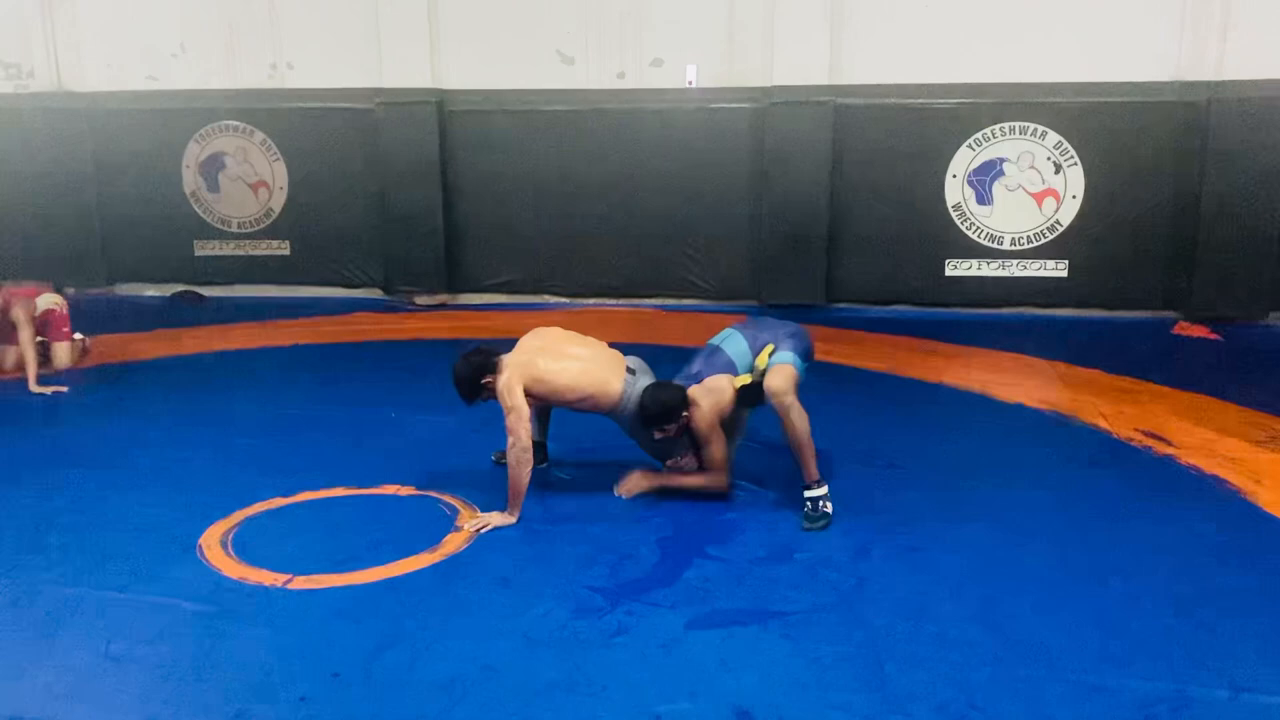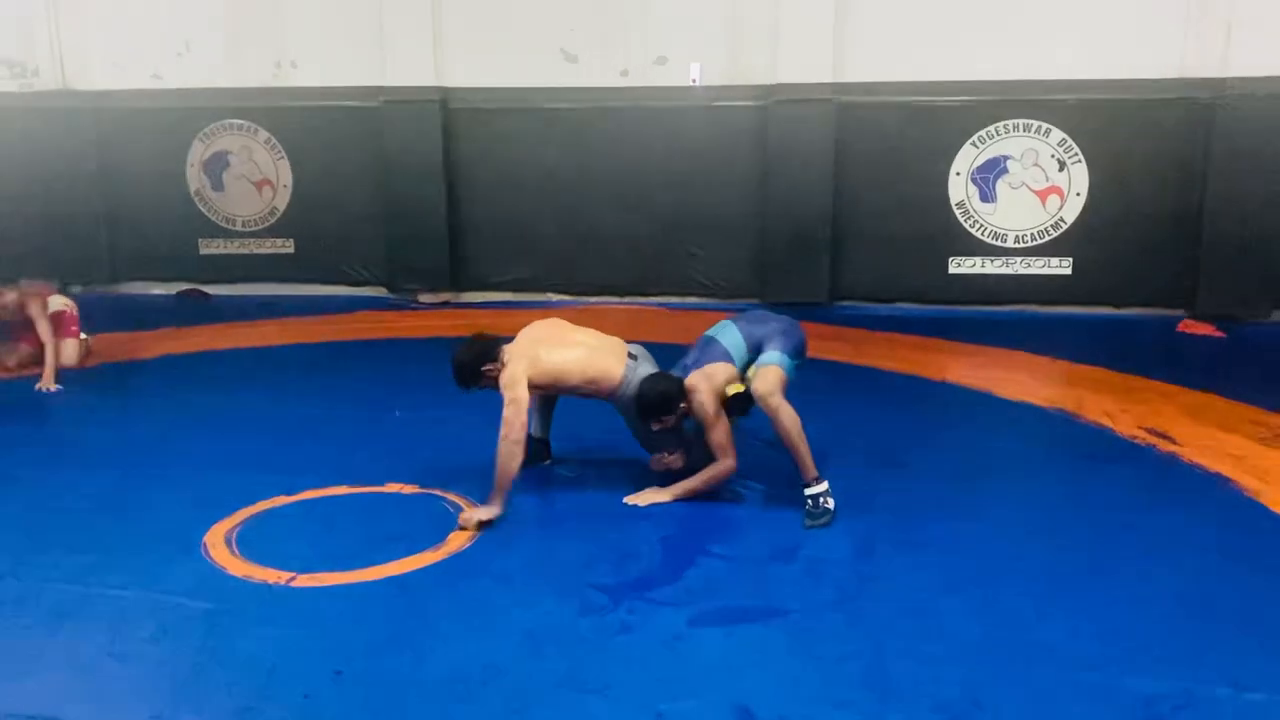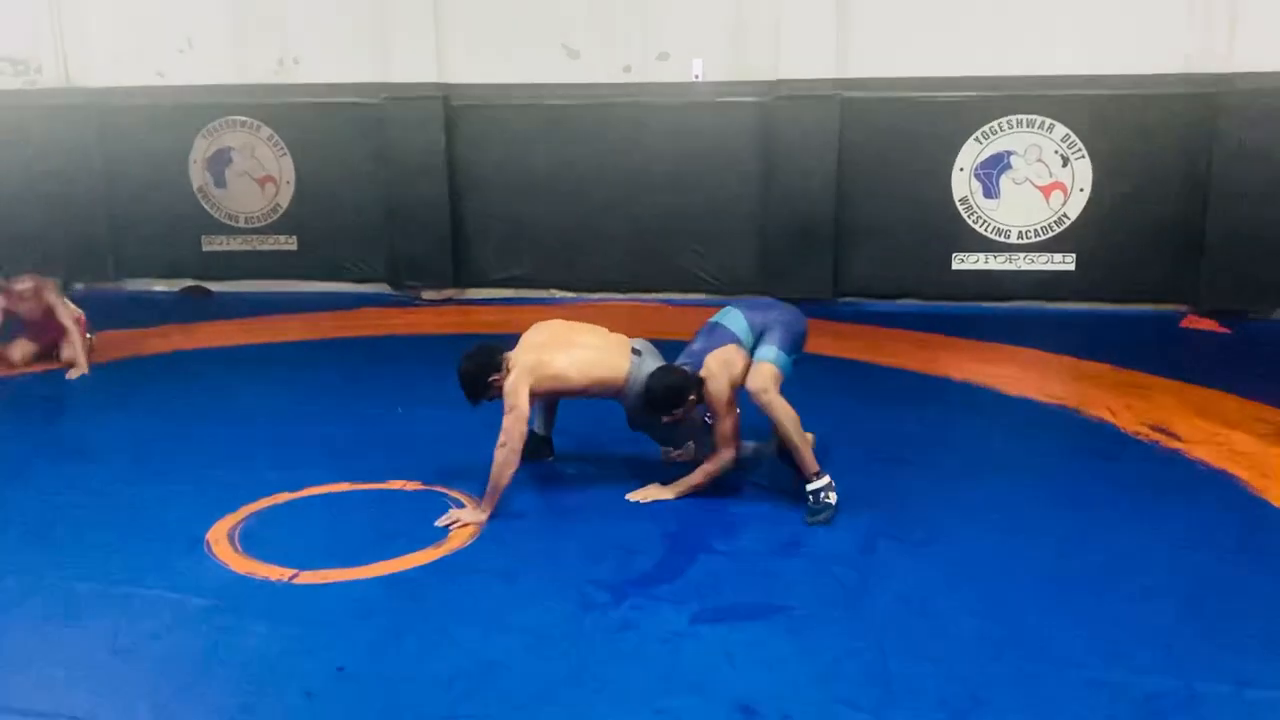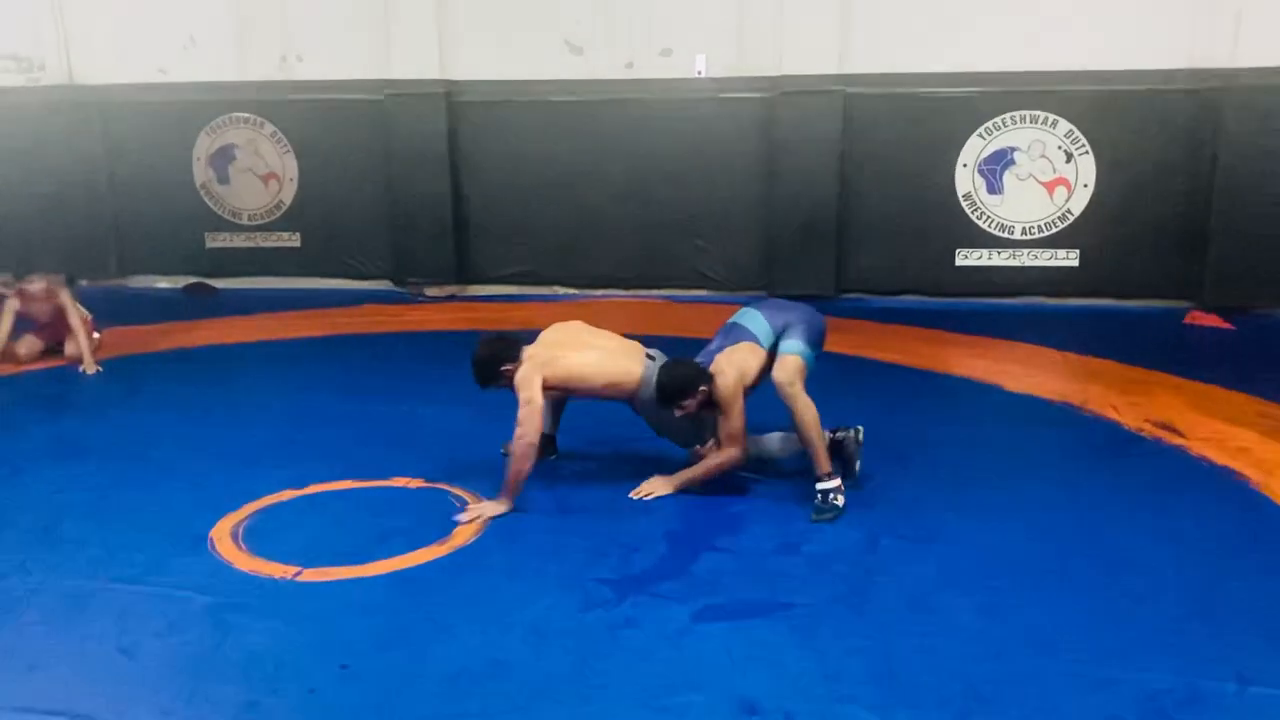
dt=0.2s
person 1, frame 1
left shoulder: (508, 381)
right shoulder: (535, 337)
left elbow: (519, 446)
left wrist: (511, 513)
left hip: (631, 398)
right hip: (631, 366)
right ankle: (538, 451)
person 1, frame 2
left shoulder: (515, 371)
right shoulder: (533, 331)
left elbow: (512, 439)
left wrist: (494, 505)
left hip: (634, 385)
right hip: (633, 355)
left knee: (674, 456)
right ankle: (538, 448)
person 1, frame 3
left shoulder: (517, 378)
right shoulder: (536, 333)
left elbow: (509, 448)
left wrist: (483, 510)
left hip: (644, 379)
right hip: (639, 351)
left knee: (691, 451)
person 1, frame 4
left shoulder: (527, 372)
right shoulder: (553, 332)
left elbow: (526, 440)
left wrist: (505, 502)
left hip: (651, 388)
right hip: (651, 360)
left ankle: (832, 441)
person 2, frame 1
left shoulder: (702, 411)
right shoulder: (673, 394)
left elbow: (719, 479)
left wrist: (655, 481)
left hip: (787, 337)
left knee: (778, 390)
left ankle: (816, 489)
person 2, frame 2
left shoulder: (701, 396)
right shoulder: (671, 388)
left elbow: (727, 463)
left wrist: (670, 493)
left hip: (779, 332)
right hip: (746, 326)
left knee: (765, 392)
left ankle: (816, 486)
person 2, frame 3
left shoulder: (713, 384)
right shoulder: (677, 378)
left elbow: (728, 453)
left wrist: (673, 490)
left hip: (780, 319)
right hip: (745, 314)
left knee: (760, 388)
left ankle: (818, 481)
person 2, frame 4
left shoulder: (724, 382)
right shoulder: (691, 377)
left elbow: (733, 451)
left wrist: (673, 483)
left hip: (799, 319)
right hip: (762, 315)
left knee: (785, 380)
left ankle: (830, 482)
